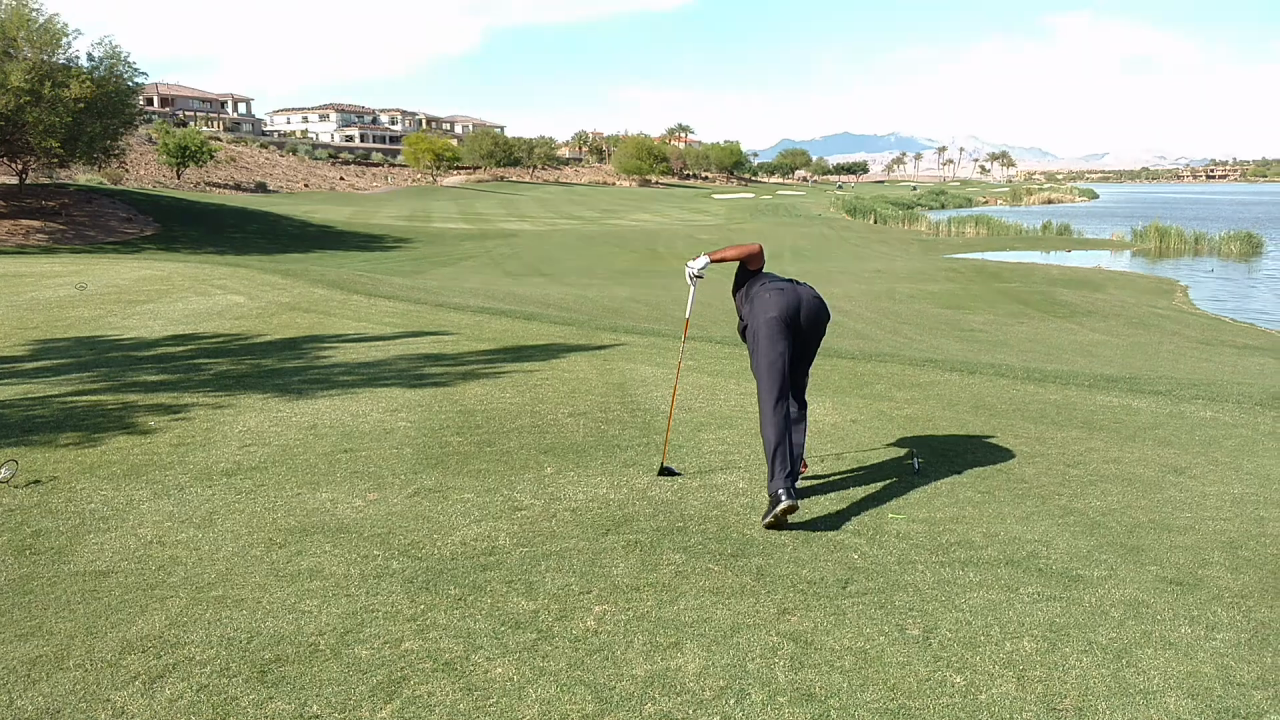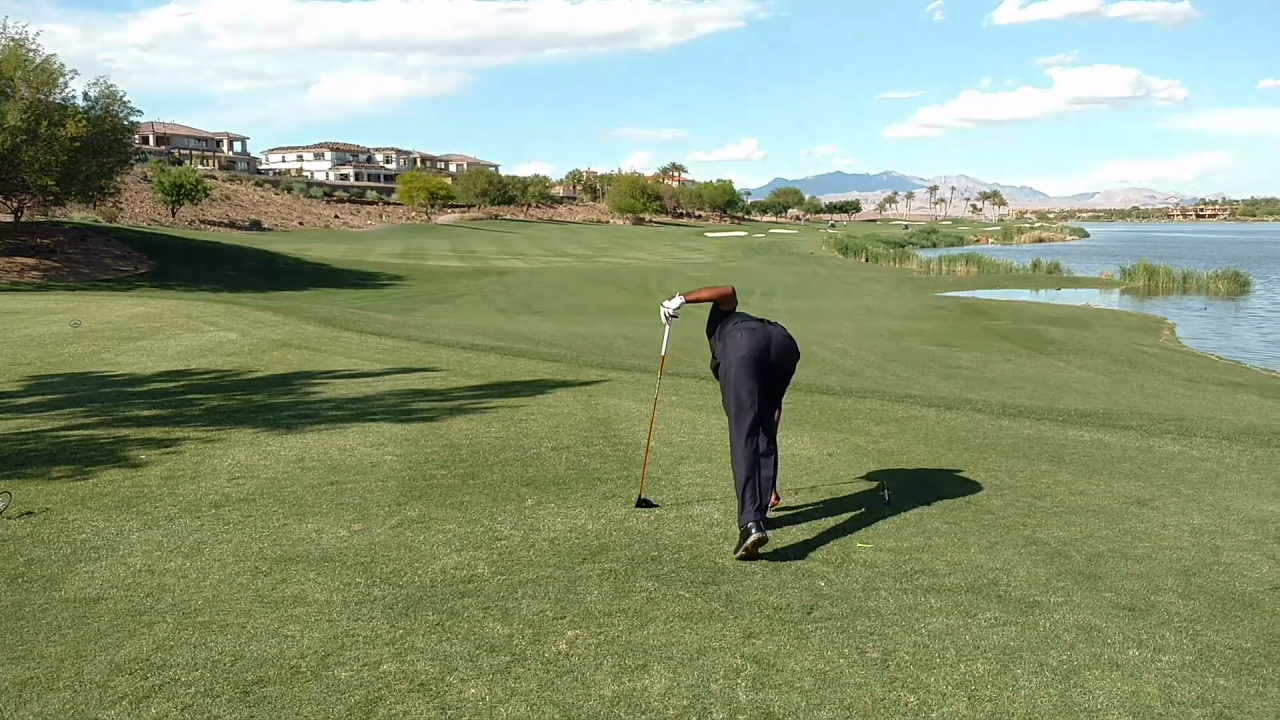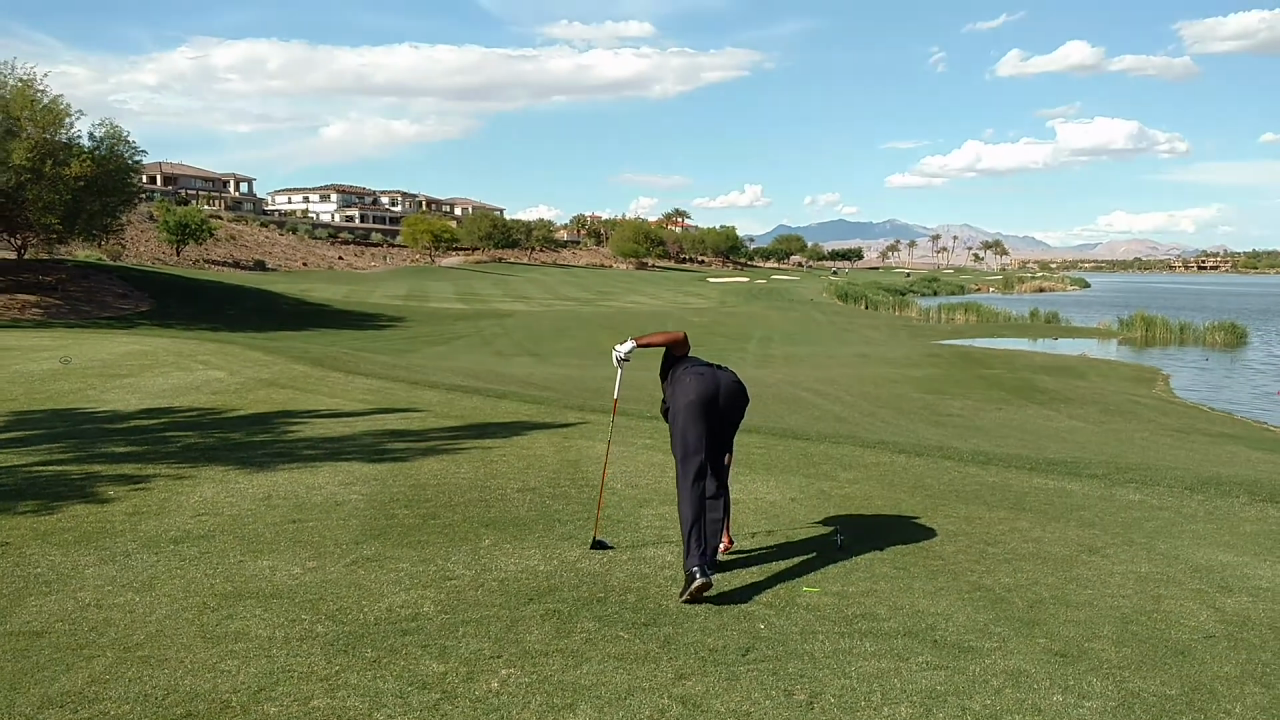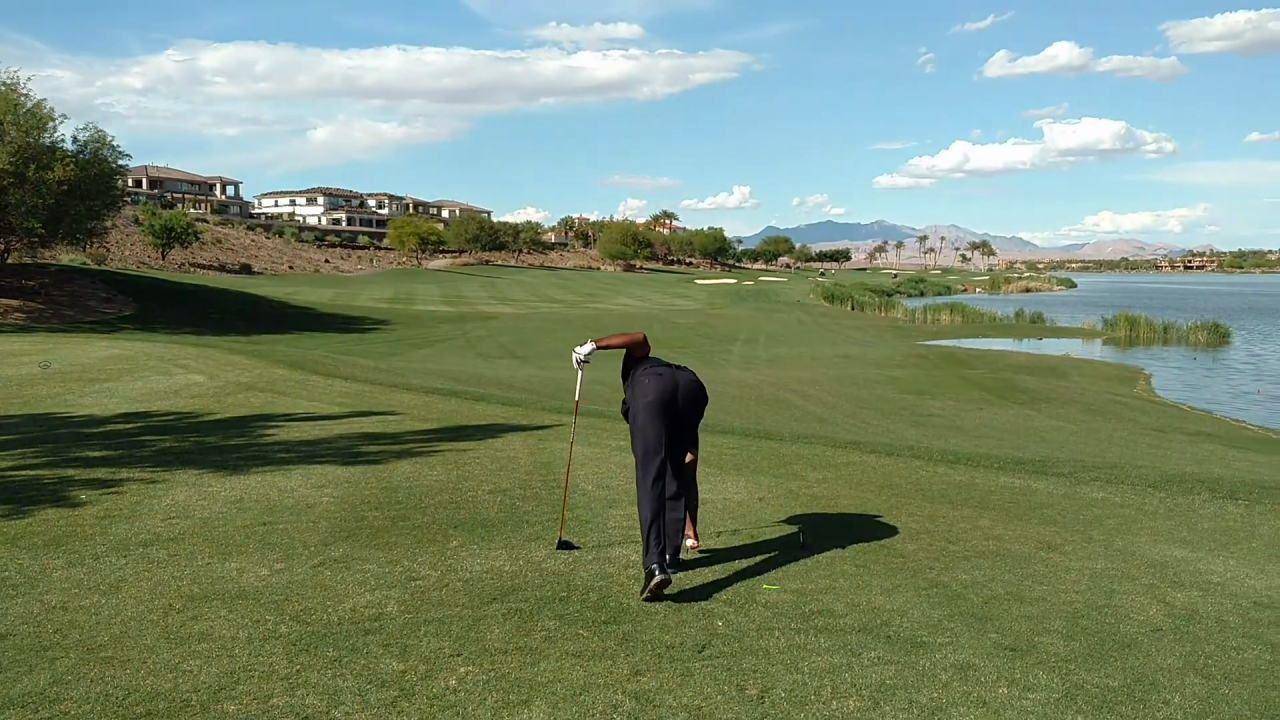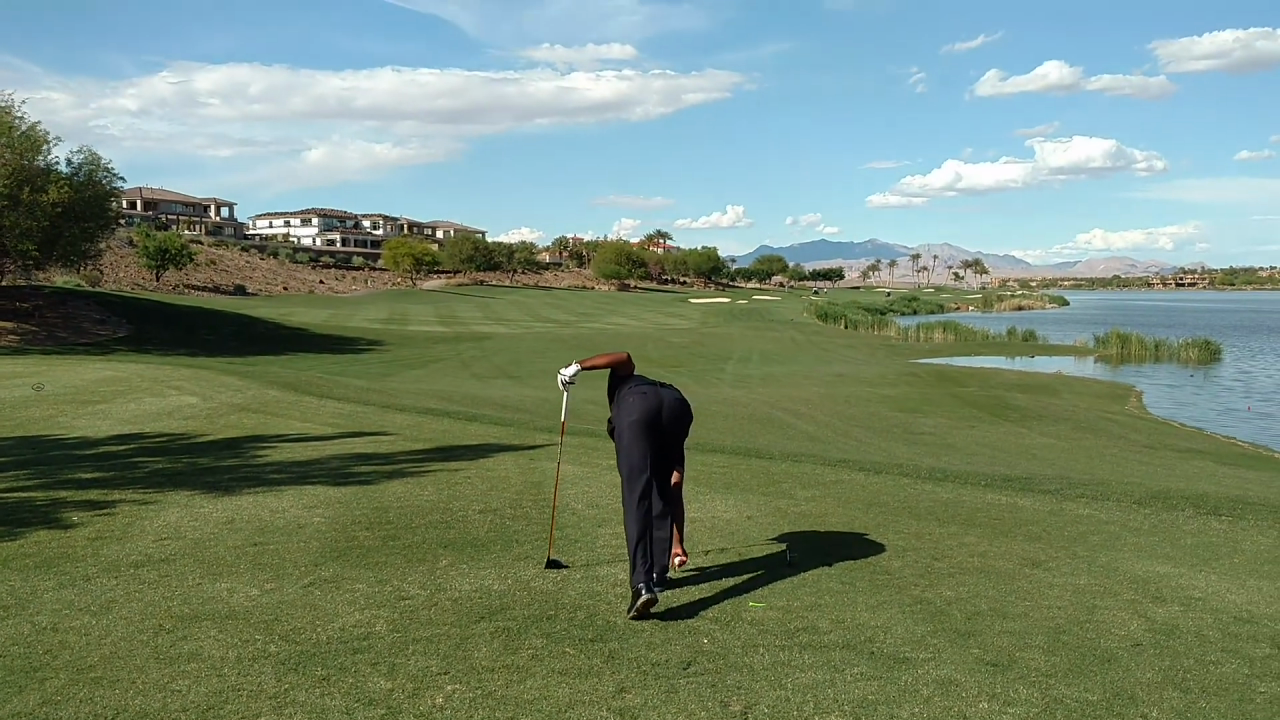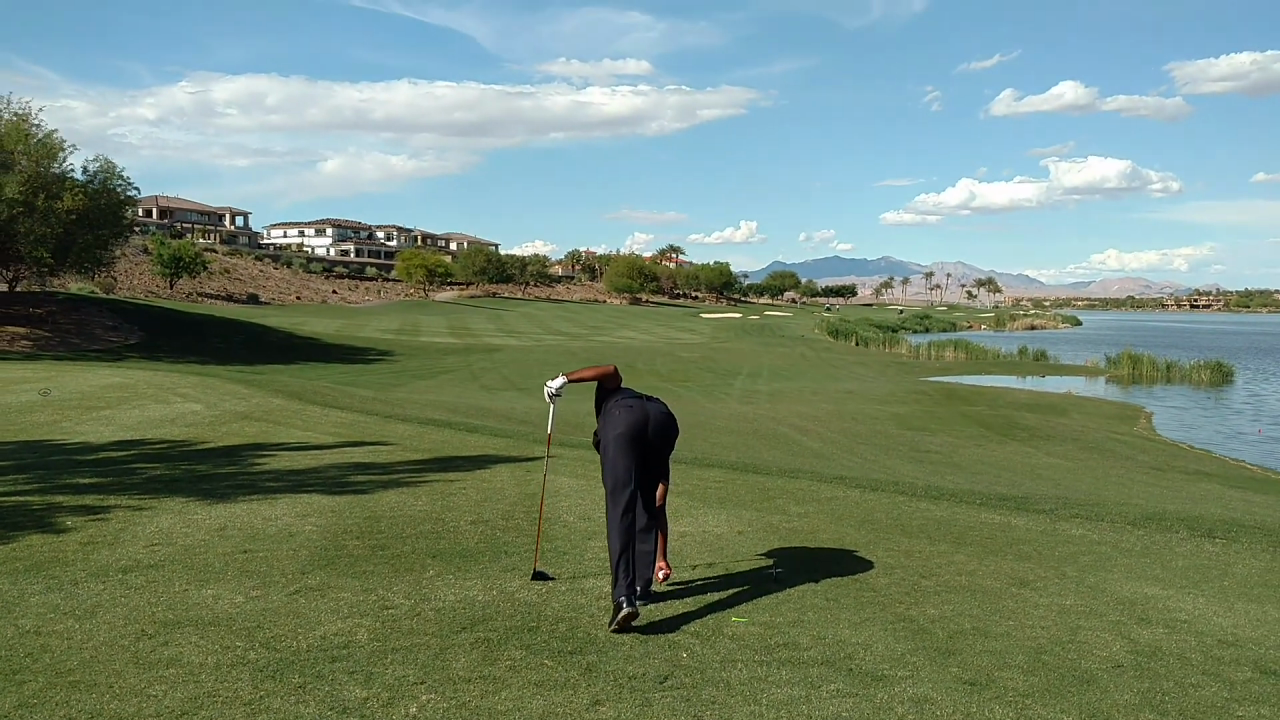
dt=0.5s
person 1, frame 1
left shoulder: (749, 282)
left elbow: (756, 250)
right elbow: (800, 382)
left wrist: (707, 258)
left hip: (770, 304)
right hip: (814, 305)
left knee: (772, 401)
right knee: (794, 396)
left ankle: (781, 490)
right ankle: (787, 481)
person 1, frame 2
left shoulder: (723, 321)
left elbow: (728, 293)
right elbow: (774, 421)
left wrist: (682, 298)
right wrist: (771, 488)
left hip: (742, 343)
right hip: (784, 344)
left knee: (743, 435)
right knee: (765, 431)
left ankle: (751, 523)
right ankle: (758, 511)
person 1, frame 3
left shoulder: (677, 366)
left elbow: (680, 338)
right elbow: (724, 472)
left wrist: (634, 343)
right wrist: (724, 532)
left hip: (692, 387)
right hip: (734, 389)
left knee: (690, 479)
right knee: (714, 476)
left ankle: (696, 568)
right ankle: (708, 554)
person 1, frame 4
left shoulder: (638, 368)
left elbow: (640, 339)
right elbow: (689, 476)
left wrist: (594, 345)
right wrist: (691, 528)
left hip: (651, 386)
right hip: (693, 389)
left knee: (650, 479)
right knee: (677, 474)
left ankle: (655, 565)
right ankle: (670, 554)
person 1, frame 5
left shoulder: (623, 387)
left elbow: (624, 359)
right elbow: (676, 493)
left wrist: (578, 366)
right wrist: (678, 545)
left hip: (636, 405)
right hip: (678, 407)
left knee: (636, 497)
right knee: (663, 491)
left ankle: (643, 584)
right ankle: (658, 572)
person 1, frame 6
left shoulder: (611, 400)
left elbow: (611, 371)
right elbow: (659, 507)
left wrist: (565, 379)
right wrist: (661, 558)
left hip: (622, 418)
right hip: (664, 422)
left knee: (620, 510)
right knee: (647, 506)
left ankle: (624, 598)
right ankle: (641, 586)
